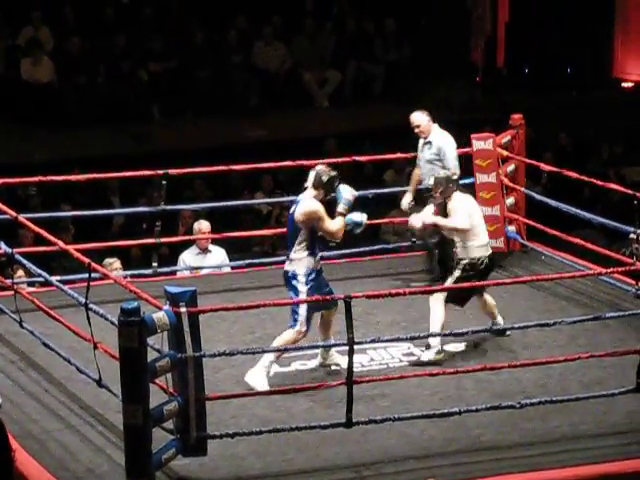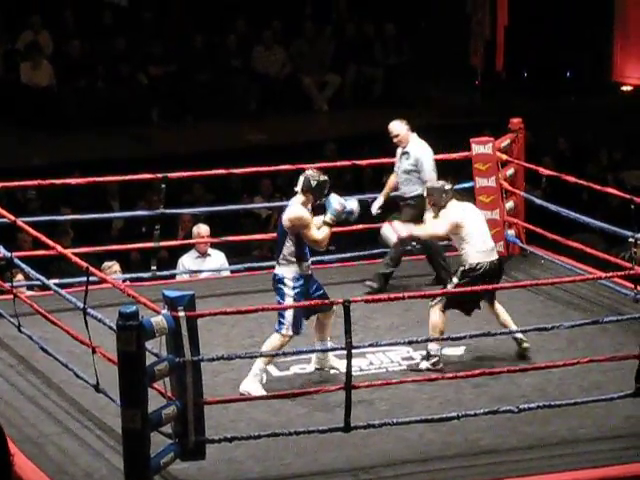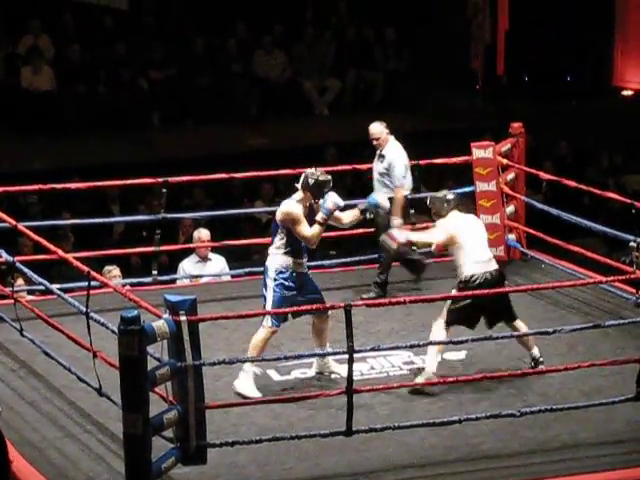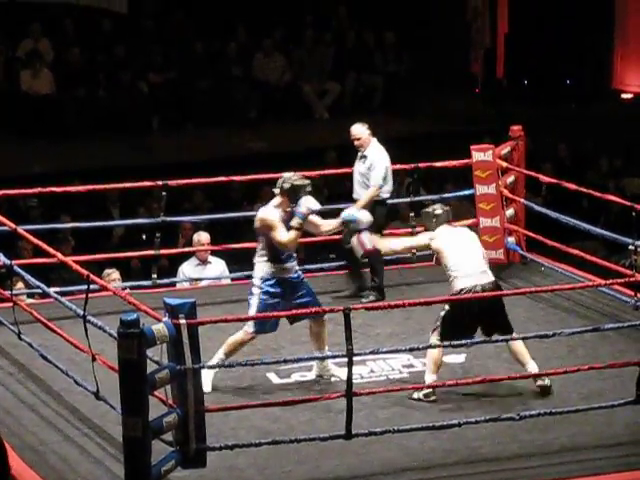
dt=0.2s
person 1, frame 1
left shoulder: (304, 201)
right shoulder: (312, 207)
left elbow: (321, 230)
right elbow: (335, 234)
left wrist: (348, 221)
right wrist: (344, 206)
left hip: (309, 269)
right hip: (301, 273)
left knee: (331, 307)
right knee: (299, 329)
left ankle: (327, 354)
right ankle: (259, 371)
person 1, frame 2
left shoulder: (299, 207)
right shoulder: (298, 213)
left elbow: (313, 227)
right elbow: (320, 242)
left wrist: (339, 212)
right wrist: (331, 216)
left hip: (301, 273)
right hip: (289, 277)
left knee: (326, 310)
right knee: (286, 332)
left ankle: (323, 357)
right ankle: (252, 380)
person 1, frame 3
left shoulder: (312, 205)
right shoulder: (290, 209)
left elbow: (343, 220)
right elbow: (311, 239)
left wrist: (364, 208)
right wrist: (324, 214)
left hip: (298, 270)
right hip: (281, 272)
left knee: (322, 314)
right knee: (271, 325)
left ankle: (323, 361)
right ankle: (245, 375)
person 1, frame 4
left shoulder: (293, 209)
right shoulder: (267, 214)
left elbow: (319, 228)
right elbow: (287, 244)
left wrist: (344, 221)
right wrist: (299, 218)
left hip: (291, 275)
right hip: (268, 279)
left knee: (318, 318)
right knee: (252, 331)
left ankle: (323, 364)
right ankle: (210, 367)
person 2, frame 1
left shoulder: (455, 204)
right shoulder: (465, 199)
left elbow: (462, 226)
left wrist: (433, 220)
right wrist: (434, 216)
left hip: (472, 261)
right hip: (482, 257)
left knee: (438, 298)
right knee: (477, 291)
left ankle: (434, 347)
right ankle: (499, 324)
person 2, frame 2
left shoulder: (450, 212)
right shoulder: (468, 208)
left elbow: (439, 231)
left wrist: (403, 231)
left hip: (476, 267)
right hip: (494, 263)
left knee: (437, 306)
right knee: (490, 302)
left ankle: (433, 357)
right ankle: (519, 338)
person 2, frame 3
left shoulder: (447, 223)
right shoulder: (473, 219)
left elbow: (435, 240)
left wrist: (405, 236)
left hip: (473, 281)
right hip: (494, 274)
left knee: (442, 323)
right knee: (510, 320)
left ankle: (429, 372)
right ankle: (536, 358)
person 2, frame 4
left shoulder: (433, 237)
right shoulder: (467, 232)
left elbow: (401, 245)
left wrist: (370, 241)
left hip: (464, 292)
right hip: (490, 287)
left knee: (438, 338)
right knee: (508, 335)
left ankle: (428, 388)
right ankle: (538, 376)
person 3, frame 1
left shoulder: (443, 140)
right shoulder: (423, 141)
left elbow: (453, 172)
right elbow: (419, 169)
right wrist: (410, 193)
right hip: (429, 192)
left knee: (430, 234)
right knee: (439, 233)
left ankle: (436, 275)
person 3, frame 2
left shoulder: (420, 150)
right shoulder: (401, 150)
left elbow: (431, 182)
right elbow: (395, 176)
right wrist: (381, 197)
left hip: (416, 202)
right hip: (408, 201)
left knee: (399, 240)
right knee: (427, 240)
left ankle: (381, 280)
right ankle: (444, 276)
person 3, frame 3
left shoulder: (396, 154)
right shoulder: (382, 151)
left elbow: (400, 188)
left wrist: (396, 216)
left hip: (394, 205)
right hip: (385, 204)
left ankle: (380, 287)
right ankle: (417, 262)
person 3, frame 4
left shoulder: (378, 155)
right shoulder: (362, 154)
left elbow: (374, 189)
left wrist: (357, 209)
left hip: (374, 208)
right hip: (363, 207)
left knee: (372, 250)
right knee: (350, 246)
left ankle: (378, 291)
right ankle: (357, 285)
